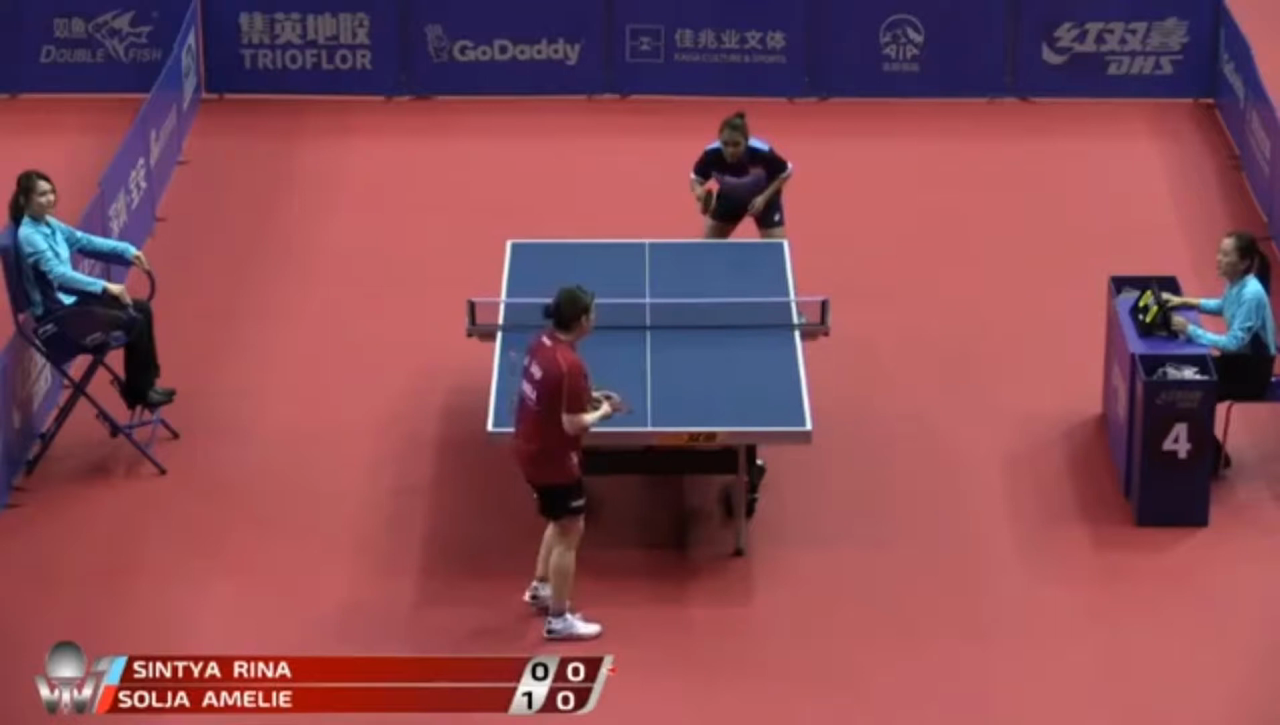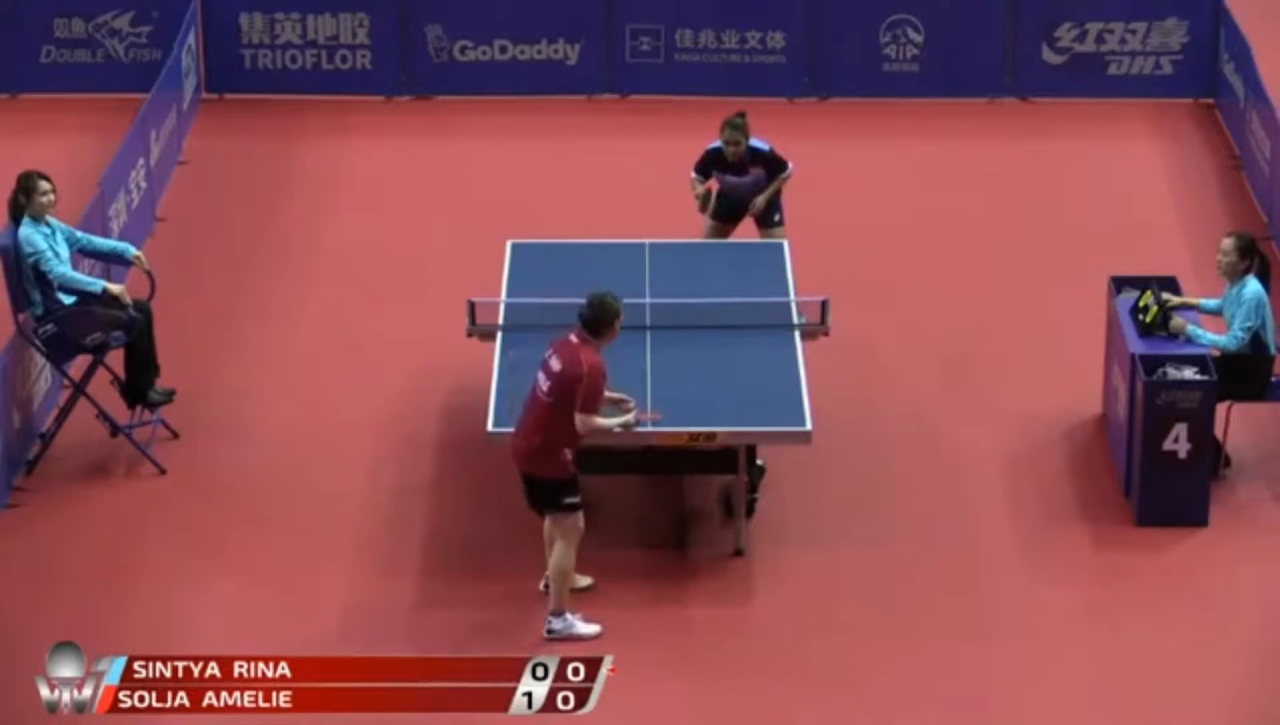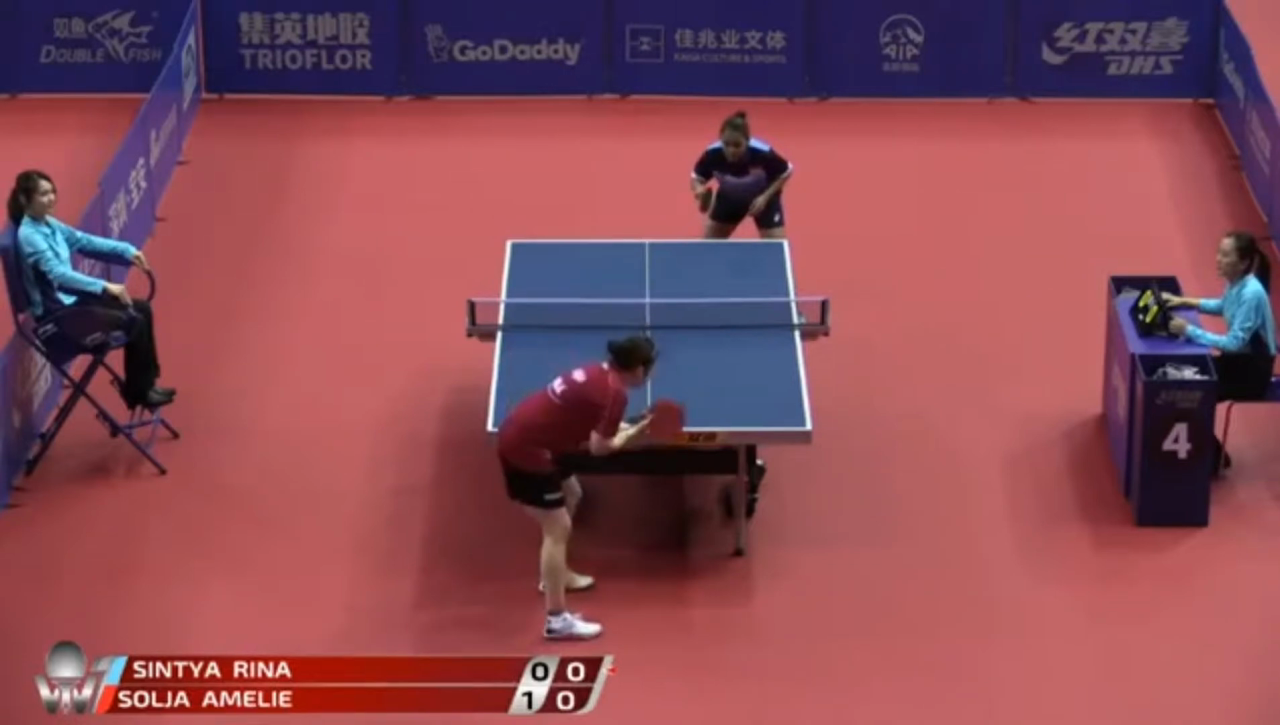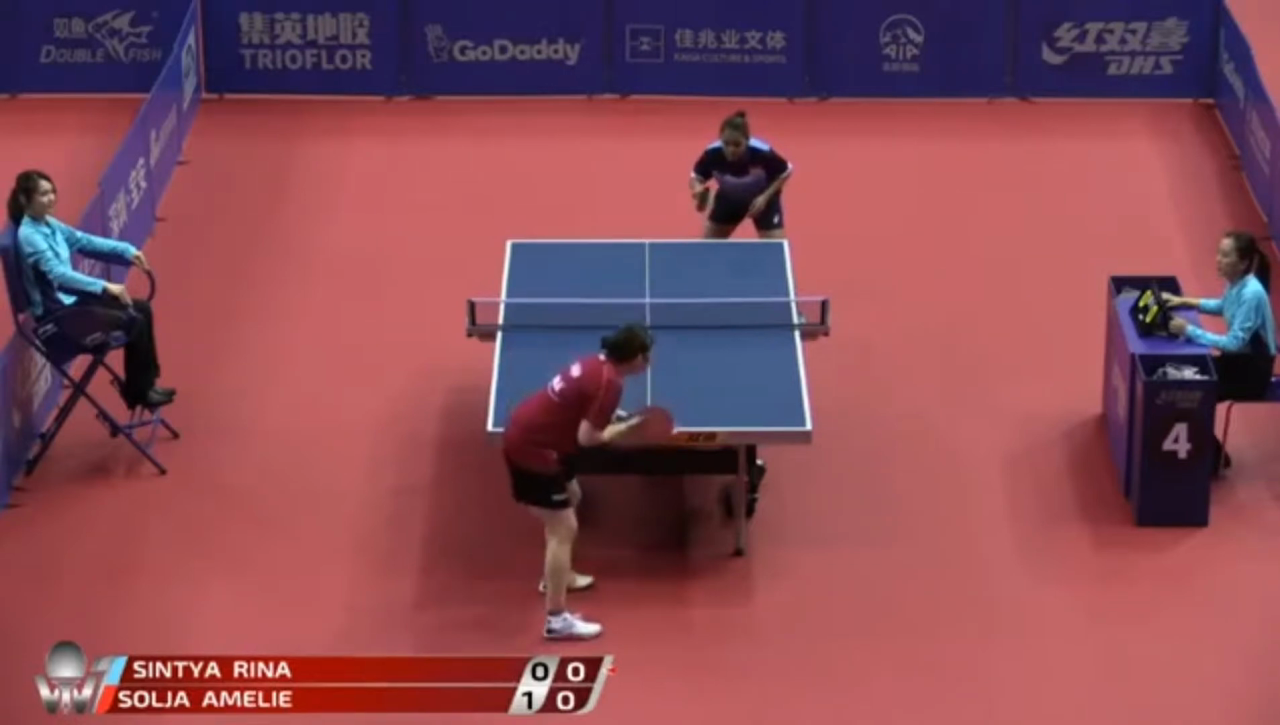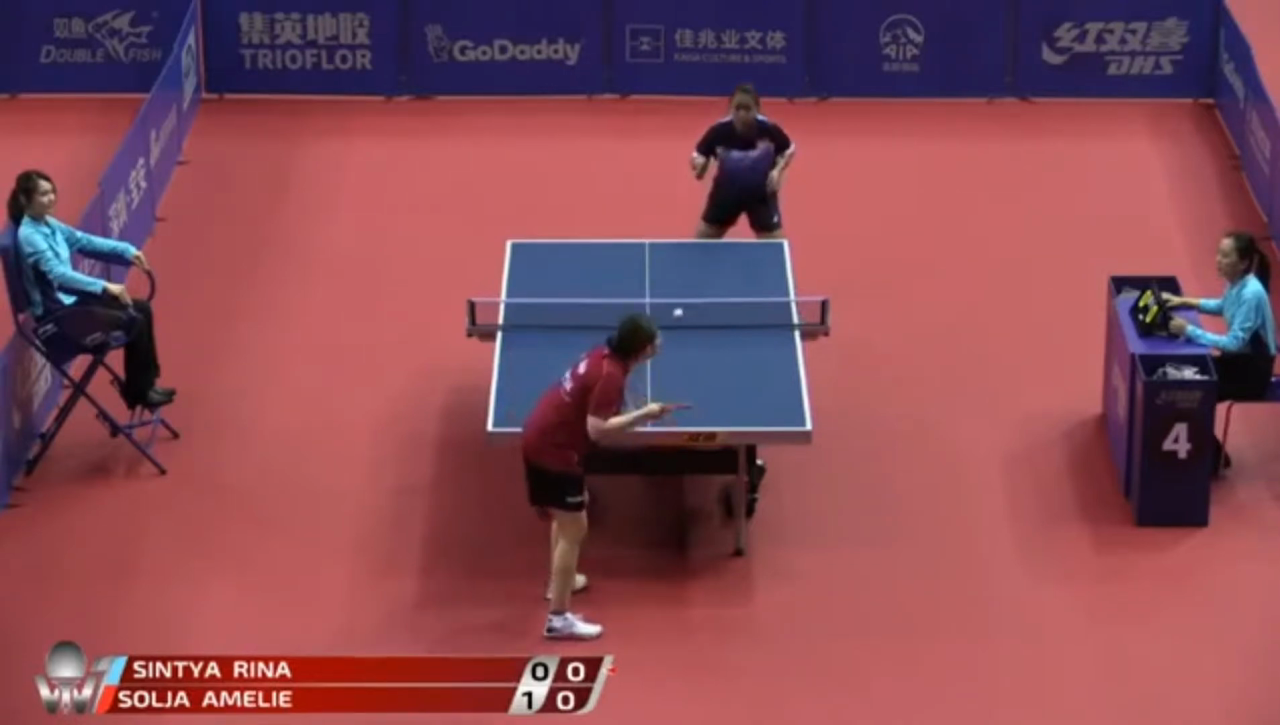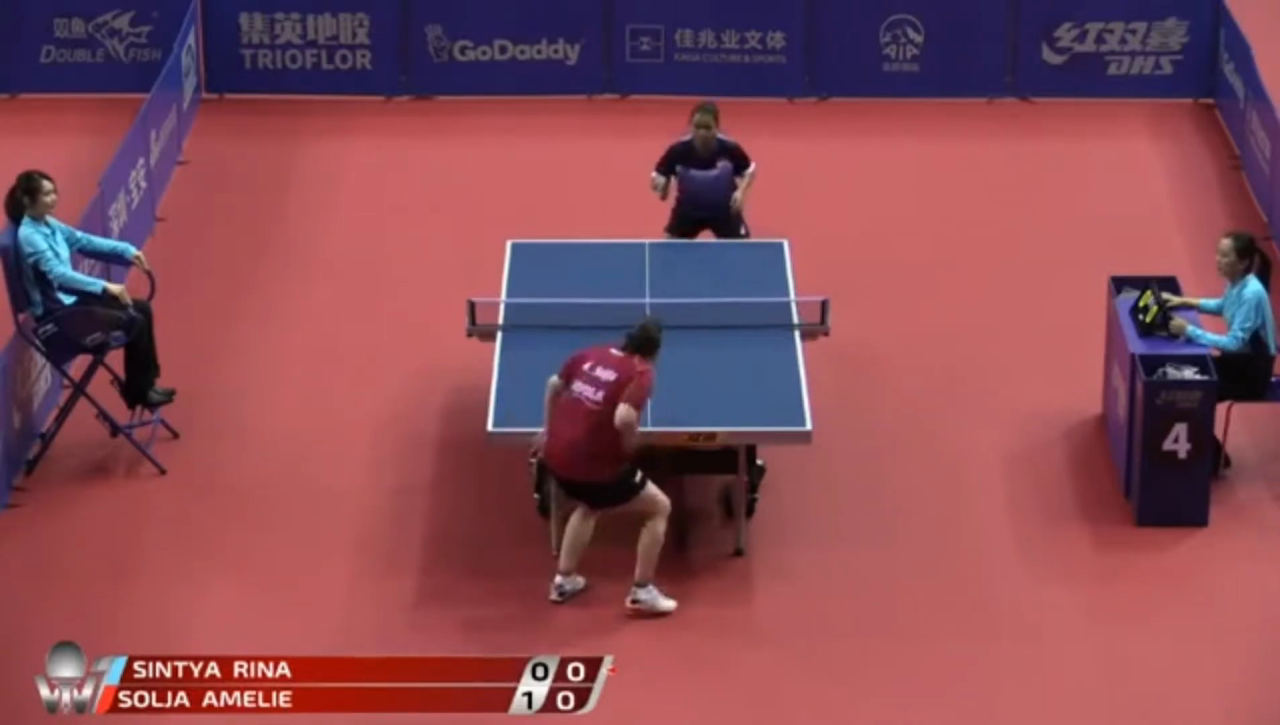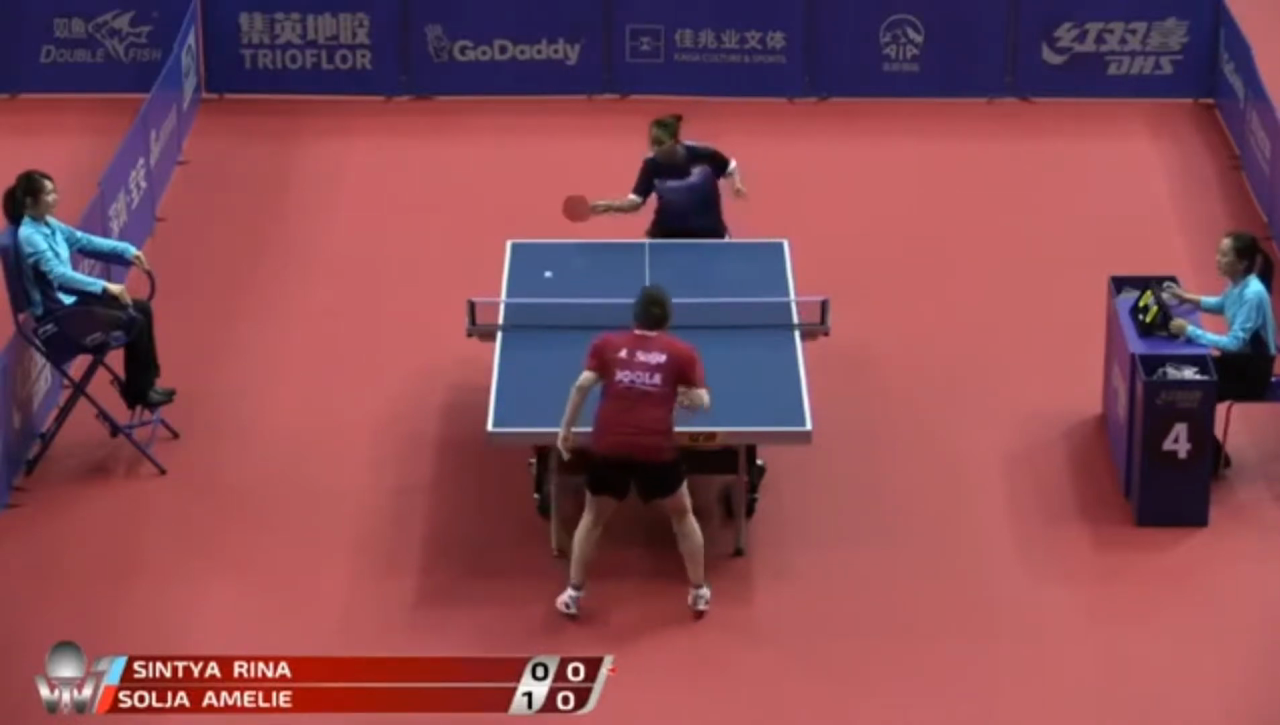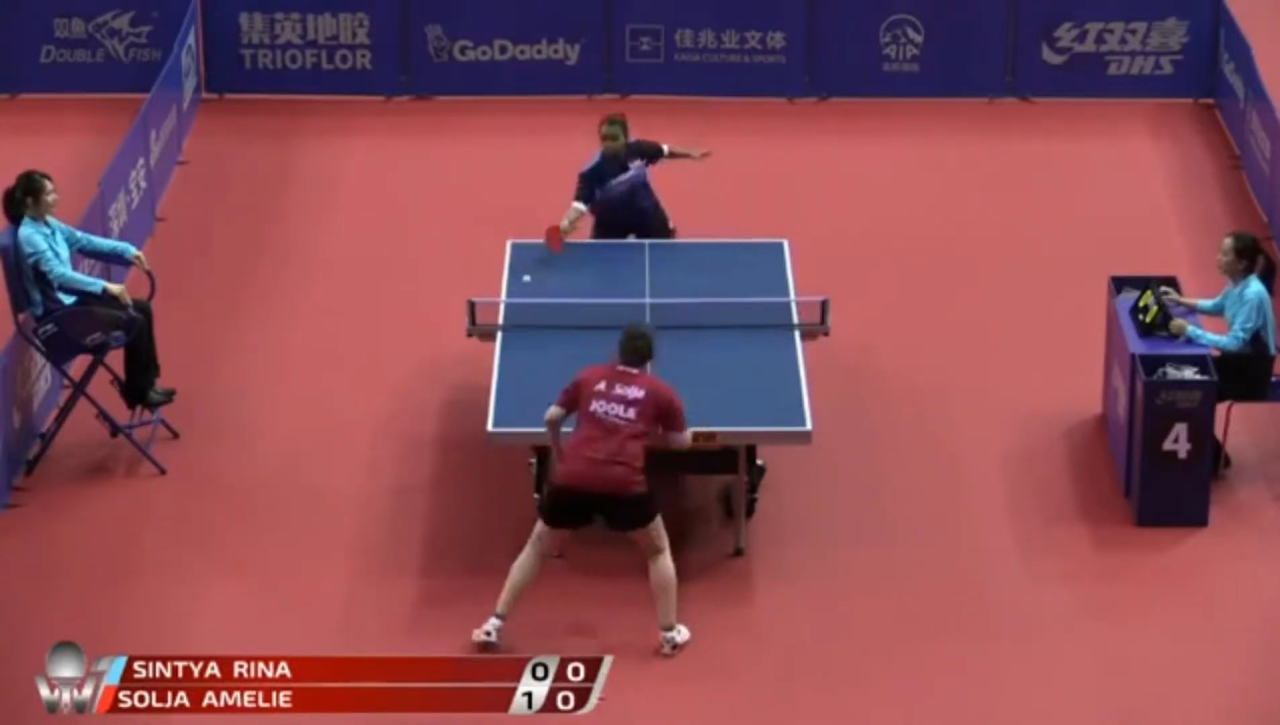
dt=0.4s
person 1, frame 1
left shoulder: (540, 344)
right shoulder: (570, 365)
right elbow: (572, 425)
left wrist: (587, 396)
right wrist: (604, 410)
left hip: (532, 449)
right hip: (553, 459)
left knee: (562, 521)
right knee: (570, 534)
left ankle: (541, 586)
right ankle: (559, 620)
person 1, frame 2
left shoulder: (566, 343)
right shoulder: (592, 365)
right elbow: (585, 425)
left wrist: (610, 398)
right wrist: (622, 422)
left hip: (531, 442)
right hip: (547, 453)
left knee: (557, 516)
right knee: (570, 530)
left ankle: (556, 576)
right ankle: (558, 620)
person 1, frame 3
left shoulder: (598, 373)
right shoulder: (614, 393)
right elbow: (600, 446)
left wrist: (631, 428)
right wrist: (635, 431)
left hip: (520, 435)
right hip: (525, 449)
left knee: (570, 495)
right knee: (558, 529)
left ankle: (556, 575)
right ankle: (557, 620)
person 1, frame 4
left shoulder: (599, 364)
right shoulder: (604, 386)
right elbow: (587, 437)
left wrist: (625, 418)
right wrist: (627, 427)
left hip: (528, 438)
right hip: (533, 451)
left knee: (572, 497)
right knee: (565, 528)
left ankle: (557, 576)
right ankle: (557, 619)
person 1, frame 5
left shoulder: (604, 354)
right shoulder: (610, 374)
right elbow: (597, 430)
right wrist: (643, 414)
left hip: (541, 437)
right hip: (554, 451)
left knee: (565, 513)
right knee: (573, 532)
left ankle: (561, 583)
right ankle: (558, 620)
person 1, frame 6
left shoulder: (588, 355)
right shoulder: (640, 373)
left elbow: (554, 385)
right elbow: (624, 420)
left wrist: (546, 431)
right wrist: (628, 447)
left hip: (558, 456)
right hip: (596, 463)
left knee: (588, 509)
right knee: (660, 509)
left ankle: (564, 580)
right ankle: (641, 590)
person 1, frame 7
left shoulder: (607, 343)
right shoulder: (681, 352)
left elbow: (583, 383)
right elbow: (701, 403)
left wrist: (566, 430)
right wrist: (687, 395)
left hip: (608, 447)
right hip: (657, 449)
left knee: (594, 517)
right knee: (683, 515)
left ankle: (574, 592)
right ankle: (699, 594)
person 1, frame 8
left shoulder: (589, 377)
right shoulder: (660, 392)
left elbow: (552, 417)
right elbow: (682, 441)
left wrist: (558, 453)
right wrist: (655, 431)
left hip: (573, 480)
right hip: (623, 485)
left knee: (535, 549)
right knee: (657, 551)
left ankle: (494, 625)
right ankle: (670, 632)
person 2, frame 1
left shoulder: (1251, 294)
right shoulder: (1236, 283)
left elbow: (1233, 343)
right elbow: (1222, 306)
left wrist: (1190, 330)
right wrist: (1185, 301)
left hip: (1254, 369)
right hip: (1239, 358)
left ankle: (1215, 456)
person 2, frame 2
left shoulder: (1251, 294)
right shoulder: (1236, 283)
left elbow: (1233, 343)
right elbow: (1222, 306)
left wrist: (1189, 330)
right wrist: (1184, 301)
left hip: (1254, 369)
right hip: (1239, 358)
left ankle: (1215, 456)
person 2, frame 3
left shoulder: (1251, 293)
right shoulder: (1236, 283)
left elbow: (1233, 343)
right elbow: (1222, 306)
left wrist: (1189, 330)
right wrist: (1184, 301)
left hip: (1254, 369)
right hip: (1240, 357)
left ankle: (1215, 456)
person 2, frame 4
left shoulder: (1251, 294)
right shoulder: (1237, 283)
left elbow: (1233, 343)
right elbow: (1222, 306)
left wrist: (1189, 330)
right wrist: (1184, 301)
left hip: (1255, 369)
right hip: (1240, 358)
left ankle: (1215, 456)
person 2, frame 5
left shoulder: (1251, 293)
right shoulder: (1236, 284)
left elbow: (1233, 343)
right elbow: (1222, 306)
left wrist: (1189, 330)
right wrist: (1184, 301)
left hip: (1254, 369)
right hip: (1240, 358)
left ankle: (1215, 456)
person 2, frame 6
left shoulder: (1251, 294)
right shoulder: (1237, 284)
left elbow: (1234, 343)
right elbow: (1222, 306)
left wrist: (1189, 331)
right wrist: (1183, 301)
left hip: (1254, 370)
right hip: (1240, 358)
left ankle: (1214, 456)
person 2, frame 7
left shoulder: (1252, 294)
right shoulder: (1238, 284)
left elbow: (1234, 343)
right elbow: (1220, 304)
left wrist: (1189, 331)
right wrist: (1185, 296)
left hip: (1254, 370)
right hip: (1240, 358)
left ankle: (1214, 456)
person 2, frame 8
left shoulder: (1253, 294)
right shoulder: (1237, 284)
left elbow: (1234, 343)
right elbow: (1216, 306)
left wrist: (1189, 331)
right wrist: (1181, 301)
left hip: (1254, 370)
right hip: (1240, 358)
left ankle: (1214, 456)
person 3, frame 1
left shoulder: (49, 223)
right shoulder: (28, 236)
left elbow: (85, 240)
right elbow: (58, 274)
left wrist: (127, 250)
right wrist: (104, 286)
left hip: (72, 296)
right hip: (56, 310)
left knee: (142, 309)
right knee: (134, 322)
left ankle: (145, 382)
right ankle: (138, 391)
person 3, frame 2
left shoulder: (49, 223)
right shoulder: (28, 236)
left elbow: (84, 240)
right elbow: (58, 273)
left wrist: (126, 250)
right wrist: (104, 286)
left hip: (71, 296)
right hip: (56, 310)
left knee: (142, 309)
right knee: (134, 323)
left ankle: (145, 383)
right ankle: (138, 392)
person 3, frame 3
left shoulder: (48, 223)
right shoulder: (28, 235)
left elbow: (84, 240)
right elbow: (58, 274)
left wrist: (126, 250)
right wrist: (104, 286)
left hip: (72, 296)
right hip: (56, 310)
left knee: (142, 309)
right knee: (134, 322)
left ankle: (145, 382)
right ankle: (138, 392)
person 3, frame 4
left shoulder: (48, 223)
right shoulder: (28, 236)
left elbow: (84, 241)
right elbow: (58, 274)
left wrist: (126, 250)
right wrist: (104, 286)
left hip: (71, 296)
right hip: (56, 310)
left knee: (142, 309)
right knee: (134, 323)
left ankle: (146, 382)
right ankle: (138, 392)
person 3, frame 5
left shoulder: (48, 223)
right shoulder: (28, 236)
left elbow: (84, 241)
right elbow: (58, 274)
left wrist: (126, 250)
right wrist: (104, 286)
left hip: (71, 296)
right hip: (56, 310)
left knee: (142, 309)
right knee: (134, 322)
left ankle: (145, 382)
right ankle: (138, 392)
person 3, frame 6
left shoulder: (48, 223)
right shoulder: (29, 236)
left elbow: (84, 240)
right elbow: (58, 274)
left wrist: (126, 250)
right wrist: (104, 286)
left hip: (72, 296)
right hip: (56, 310)
left knee: (142, 309)
right knee: (134, 323)
left ankle: (145, 383)
right ankle: (138, 392)
person 3, frame 7
left shoulder: (48, 223)
right shoulder: (29, 236)
left elbow: (84, 240)
right elbow: (58, 274)
left wrist: (126, 250)
right wrist: (104, 286)
left hip: (72, 296)
right hip: (57, 310)
left knee: (142, 309)
right knee: (134, 322)
left ankle: (145, 383)
right ankle: (139, 392)
person 3, frame 8
left shoulder: (48, 223)
right shoulder: (29, 236)
left elbow: (84, 240)
right elbow: (59, 274)
left wrist: (126, 250)
right wrist: (105, 286)
left hip: (72, 296)
right hip: (57, 310)
left knee: (142, 309)
right knee: (134, 323)
left ankle: (145, 382)
right ankle: (138, 392)
